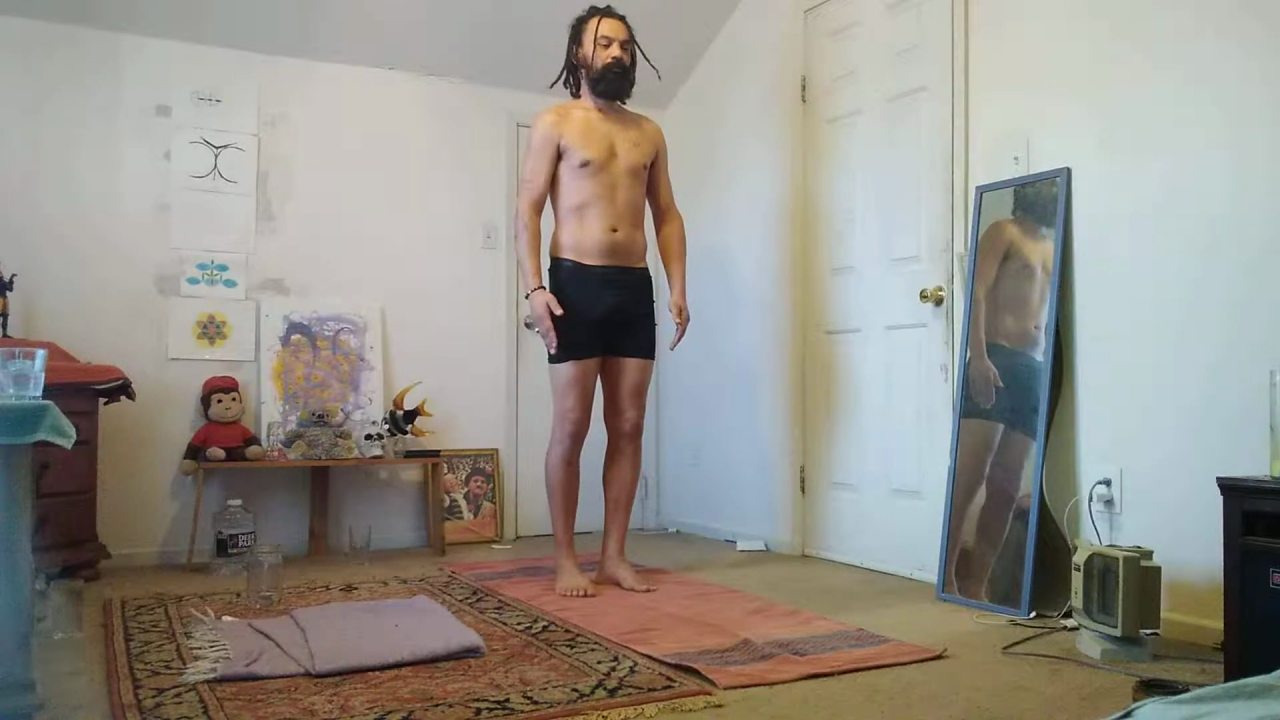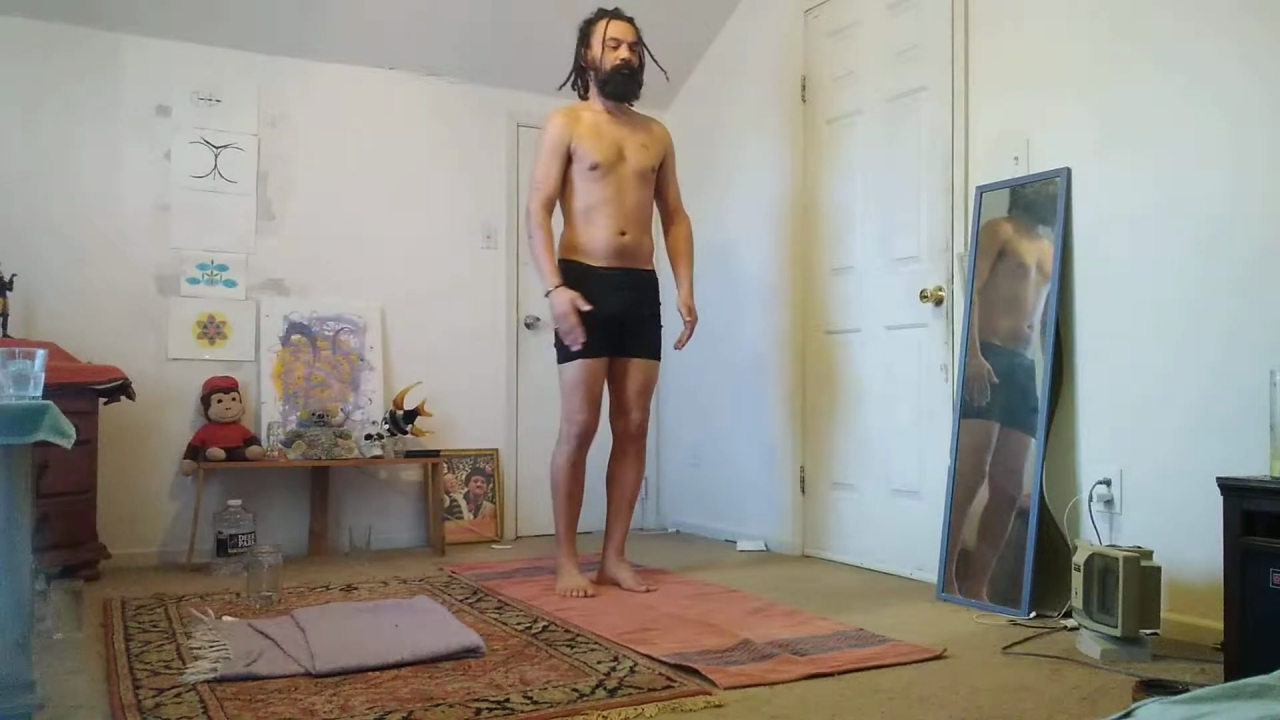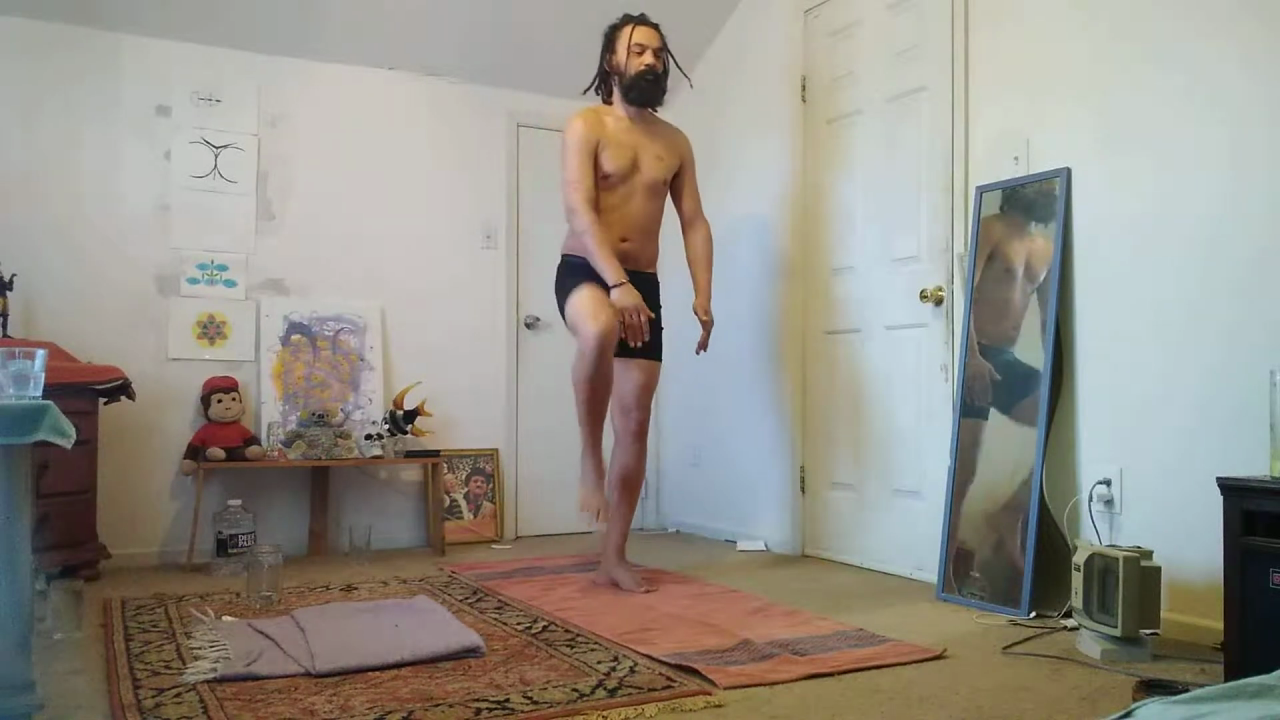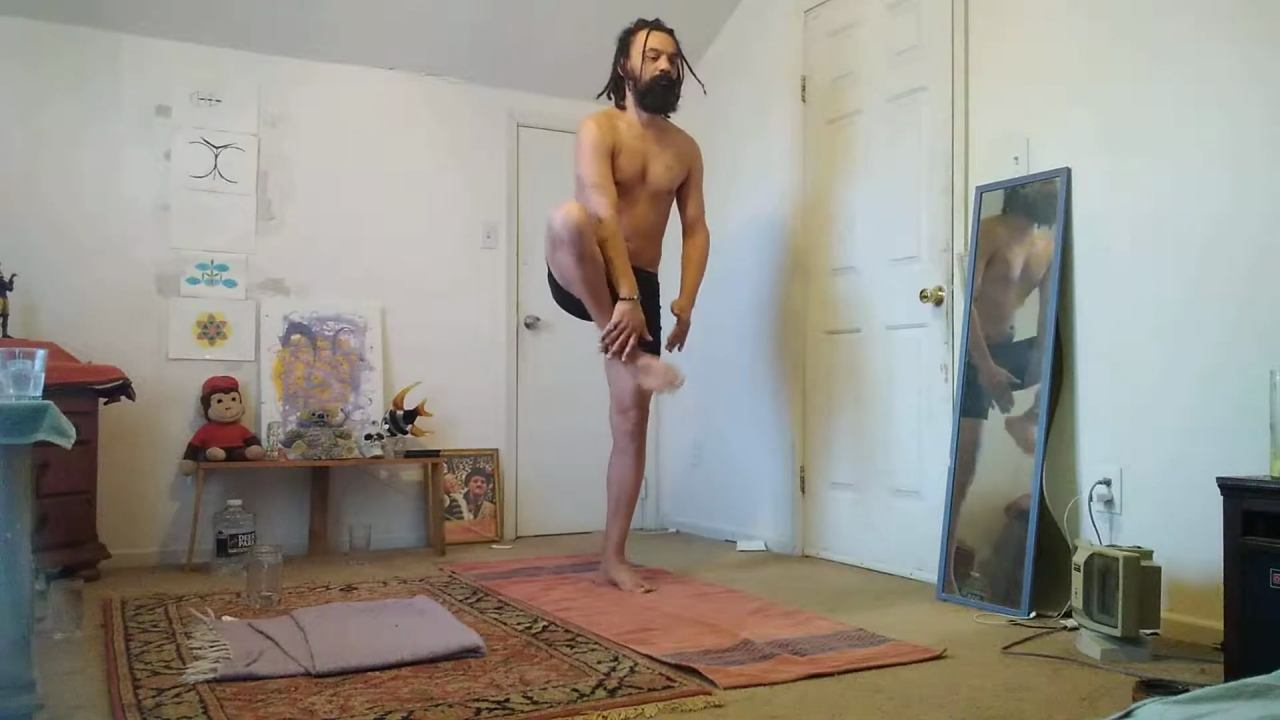
dt=0.5s
person 1, frame 1
left shoulder: (649, 133)
right shoulder: (555, 123)
left elbow: (667, 215)
right elbow: (528, 210)
left wrist: (678, 288)
right wrist: (535, 287)
left hip: (635, 287)
right hip: (577, 283)
left knee: (628, 427)
right knee: (571, 427)
left ankle: (614, 556)
right ankle: (566, 560)
person 1, frame 2
left shoulder: (656, 134)
right shoulder: (565, 124)
left elbow: (674, 217)
right elbow: (538, 211)
left wrist: (685, 289)
right wrist: (555, 286)
left hip: (642, 288)
right hip: (586, 285)
left knee: (633, 427)
right knee: (579, 426)
left ankle: (614, 556)
right ankle: (566, 560)
person 1, frame 3
left shoulder: (675, 142)
right shoulder: (586, 126)
left elbow: (694, 222)
right elbow: (579, 211)
left wrist: (702, 296)
right wrist: (617, 287)
left hip: (643, 285)
right hip: (584, 274)
left knee: (636, 422)
right knee: (599, 328)
left ankle: (613, 558)
right ankle: (590, 459)
person 1, frame 4
left shoulder: (685, 149)
right shoulder: (598, 129)
left elbow: (695, 229)
right elbow: (605, 214)
left wrist: (685, 299)
right wrist: (625, 298)
left hip: (642, 287)
right hip: (585, 280)
left knee: (631, 422)
right knee: (568, 216)
left ankle: (614, 557)
right ankle: (635, 361)
person 2, frame 1
left shoulder: (1055, 249)
right shoulder: (1003, 233)
left elbow: (1054, 317)
right elbow: (976, 293)
right wrist: (979, 357)
left hip: (1035, 371)
right hip: (995, 362)
left knee: (1007, 487)
right knee: (969, 476)
left ankle: (975, 584)
right ankle: (945, 577)
person 2, frame 2
left shoulder: (1052, 250)
right shoulder: (998, 230)
right elbow: (971, 291)
right wrist: (973, 354)
left hip: (1025, 369)
right hip: (988, 360)
left knee: (1010, 487)
right knee: (969, 476)
left ankle: (976, 585)
right ankle: (945, 579)
person 2, frame 3
left shoulder: (1046, 248)
right shoulder: (989, 230)
left elbow: (1048, 317)
right wrist: (972, 356)
left hip: (1007, 361)
right hip: (974, 359)
right knee: (962, 470)
right ankle: (945, 575)
person 2, frame 4
left shoulder: (1048, 248)
right shoulder: (990, 232)
left elbow: (1049, 315)
right elbow: (964, 298)
left wrist: (1047, 364)
right wrist: (984, 364)
left hip: (1004, 350)
right hip: (972, 355)
right knee: (963, 467)
left ankle: (1029, 419)
right ankle: (945, 574)
